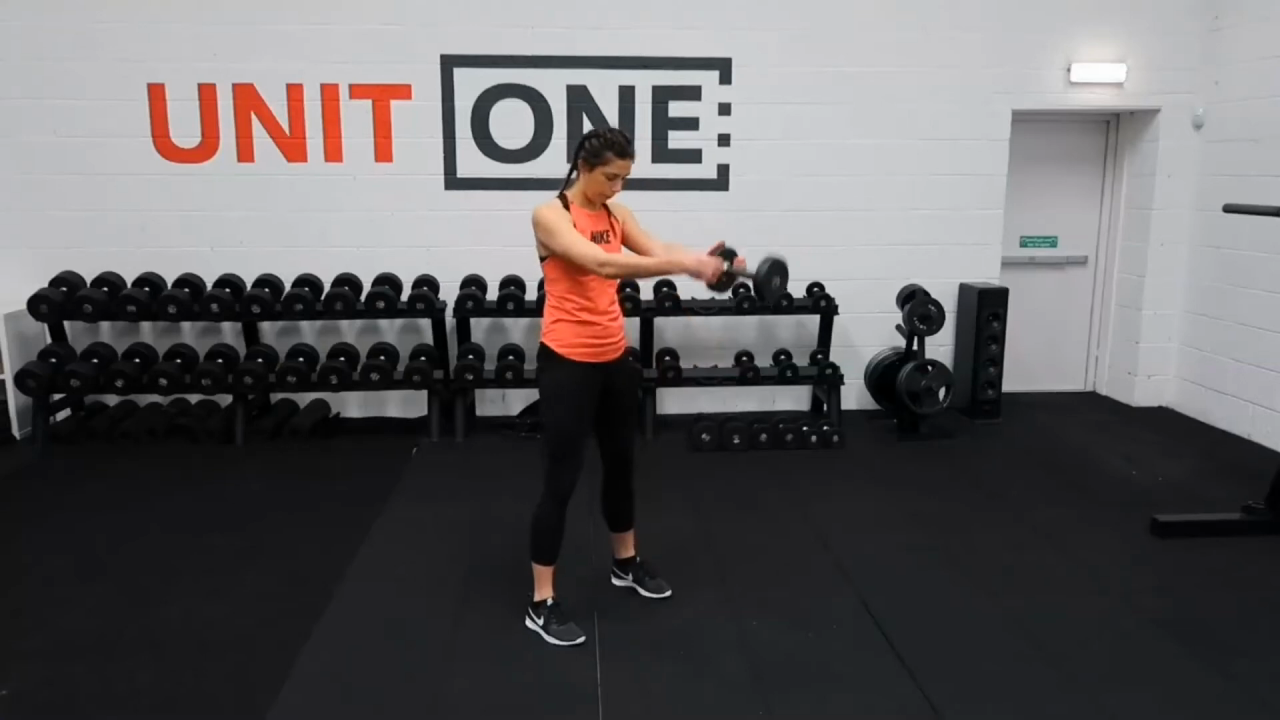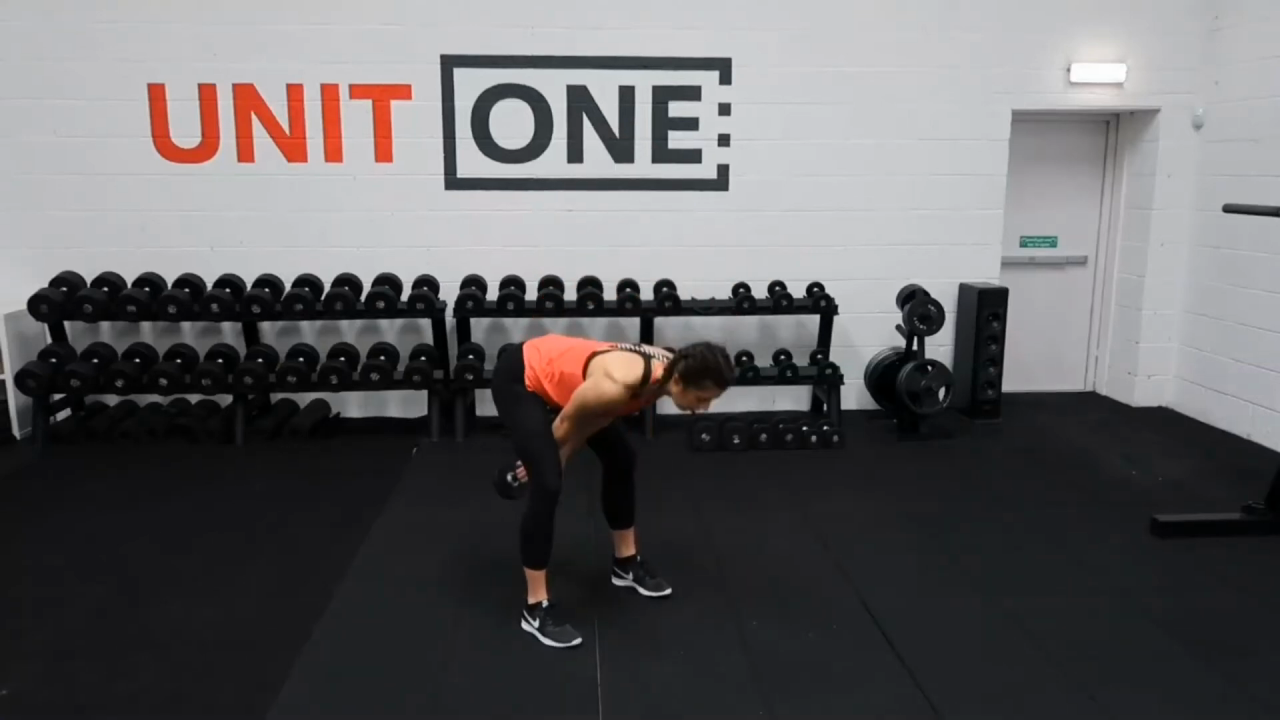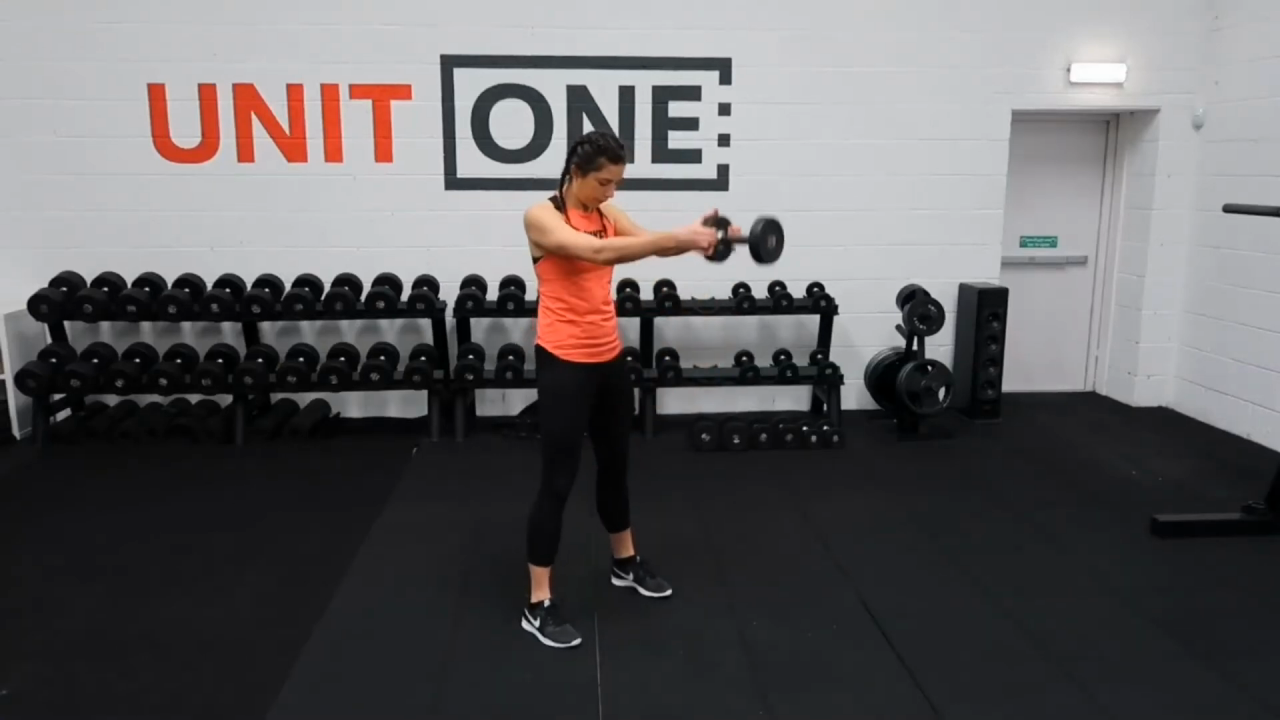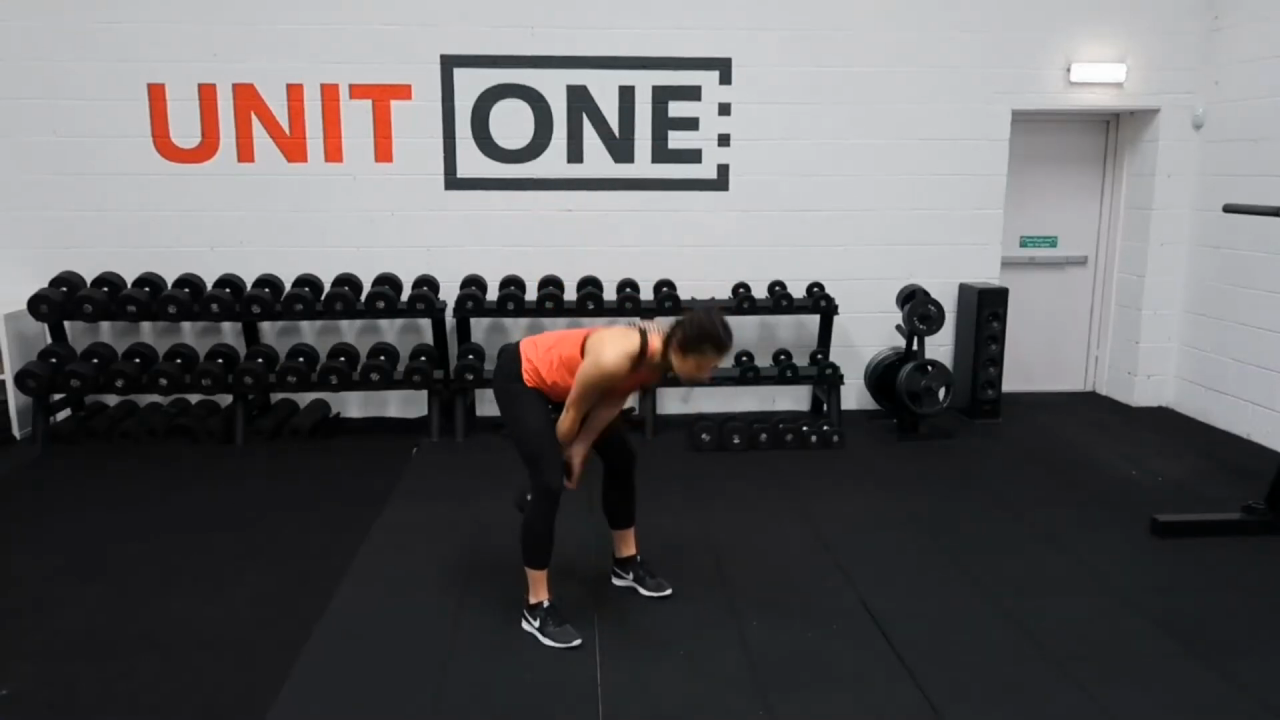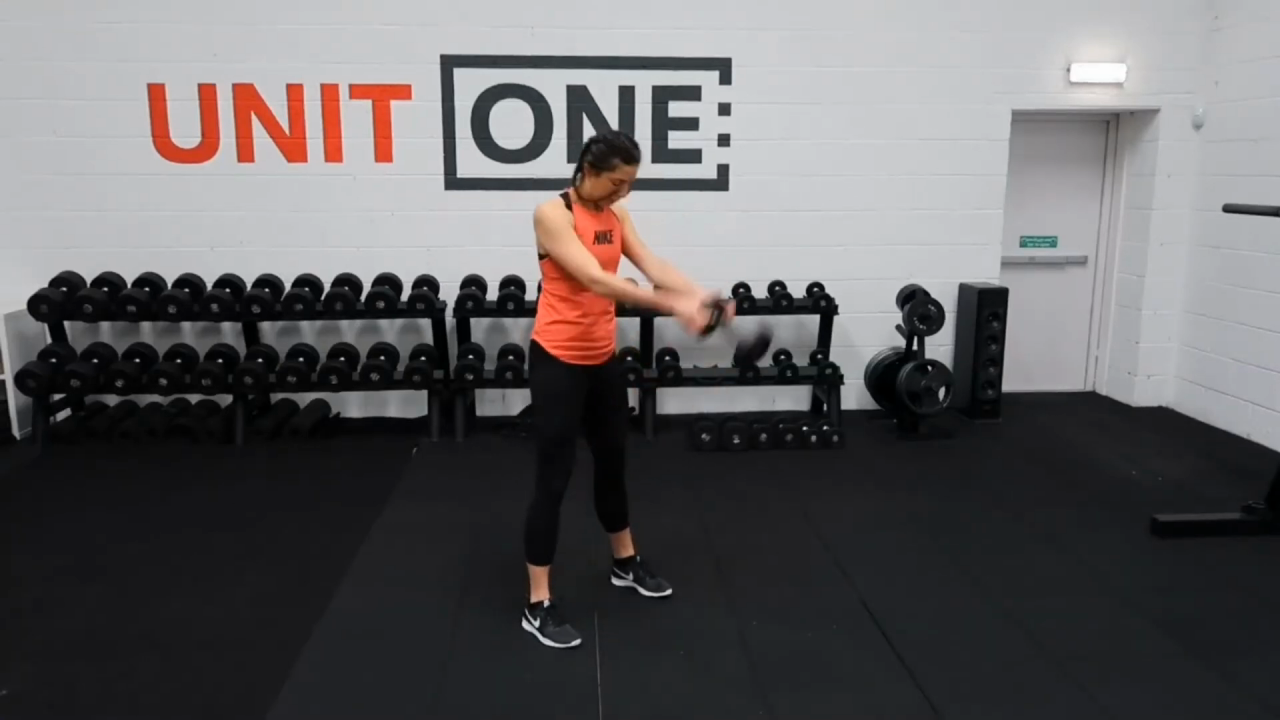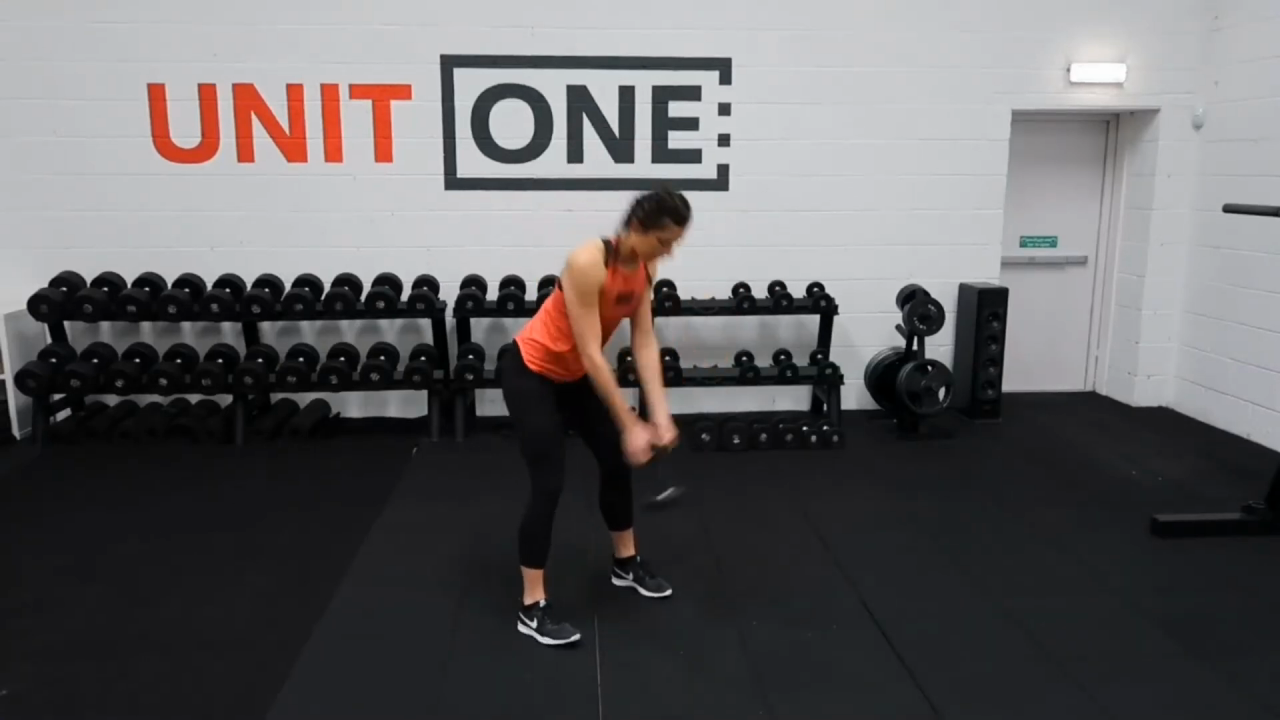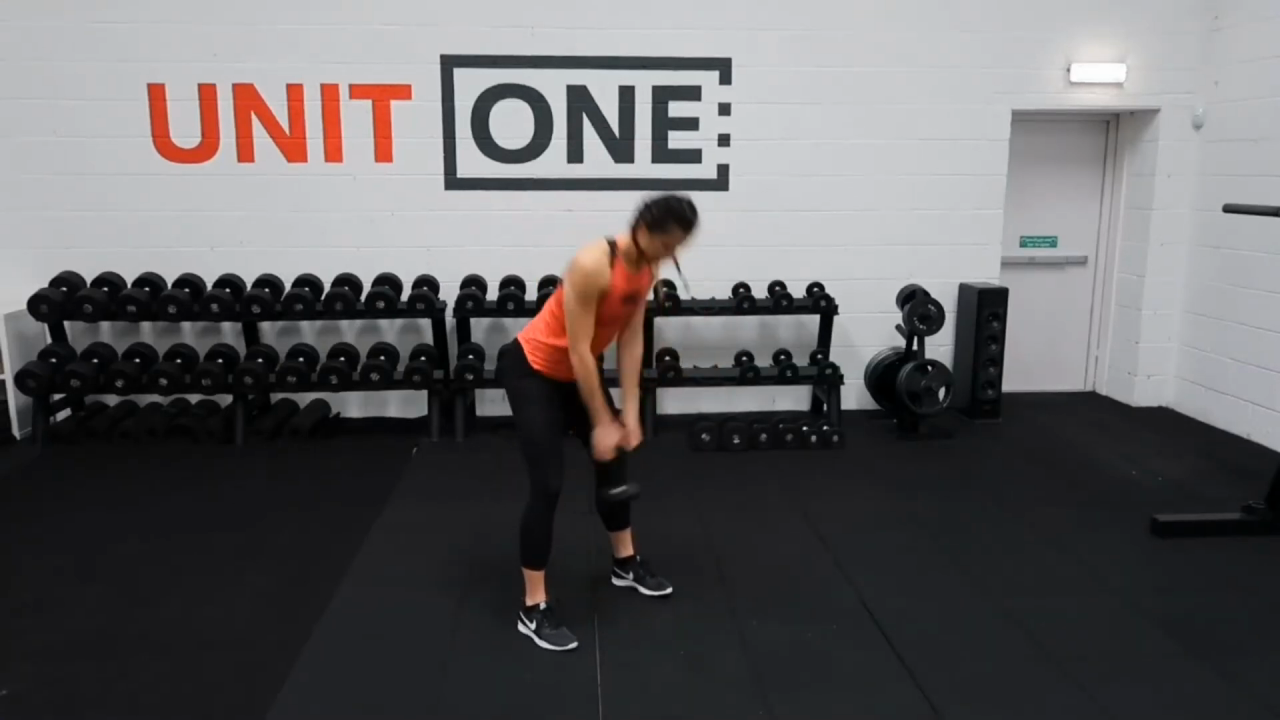
dt=0.7s
person 1, frame 1
left shoulder: (615, 213)
right shoulder: (550, 216)
left elbow: (654, 255)
right elbow: (596, 264)
left wrist: (701, 262)
right wrist: (685, 265)
left hip: (614, 360)
right hip: (567, 363)
left knee: (620, 463)
right knee: (561, 479)
left ankle: (626, 563)
right ankle: (540, 604)
person 1, frame 2
left shoulder: (662, 370)
right shoulder: (616, 384)
left elbow: (597, 418)
right elbow: (566, 424)
left wrist: (558, 458)
right wrist: (544, 460)
left hip: (558, 375)
right hip: (520, 377)
left knee: (621, 457)
right knee: (546, 484)
left ankle: (626, 560)
right ankle: (536, 606)
person 1, frame 3
left shoulder: (607, 213)
right shoulder: (541, 217)
left elbow: (652, 243)
right elbow: (598, 250)
left wrist: (698, 235)
right wrist: (678, 237)
left hip: (609, 361)
right hip: (564, 364)
left knee: (615, 466)
right knee: (558, 482)
left ankle: (625, 563)
right ankle: (538, 606)
person 1, frame 4
left shoulder: (664, 349)
right shoulder: (615, 359)
left elbow: (611, 404)
right elbow: (571, 414)
left wrist: (579, 453)
right wrist: (559, 460)
left hip: (560, 381)
right hip: (522, 374)
left knee: (621, 456)
right knee: (547, 484)
left ankle: (626, 561)
right ankle: (537, 606)
person 1, frame 5
left shoulder: (616, 215)
right shoulder: (551, 214)
left elbow: (652, 266)
right elbow: (596, 280)
left wrist: (697, 295)
right wrist: (672, 306)
left hip: (603, 361)
right hip: (557, 363)
left knee: (613, 464)
right knee: (553, 480)
left ankle: (625, 563)
right ankle: (538, 605)
person 1, frame 6
left shoulder: (642, 267)
right shoulder: (588, 263)
left elbow: (644, 342)
right elbow: (591, 354)
left wrist: (660, 414)
right wrist: (629, 425)
left hip: (576, 374)
right hip: (533, 370)
left knee: (617, 462)
right knee: (549, 483)
left ankle: (625, 563)
right ankle: (531, 607)
person 1, frame 7
left shoulder: (644, 268)
right shoulder: (593, 265)
left elbow: (631, 343)
right elbow: (580, 352)
left wrist: (630, 415)
right wrist: (600, 424)
left hip: (578, 372)
right hip: (533, 368)
left knee: (613, 460)
right knee: (548, 482)
left ankle: (626, 562)
right ankle: (533, 606)
